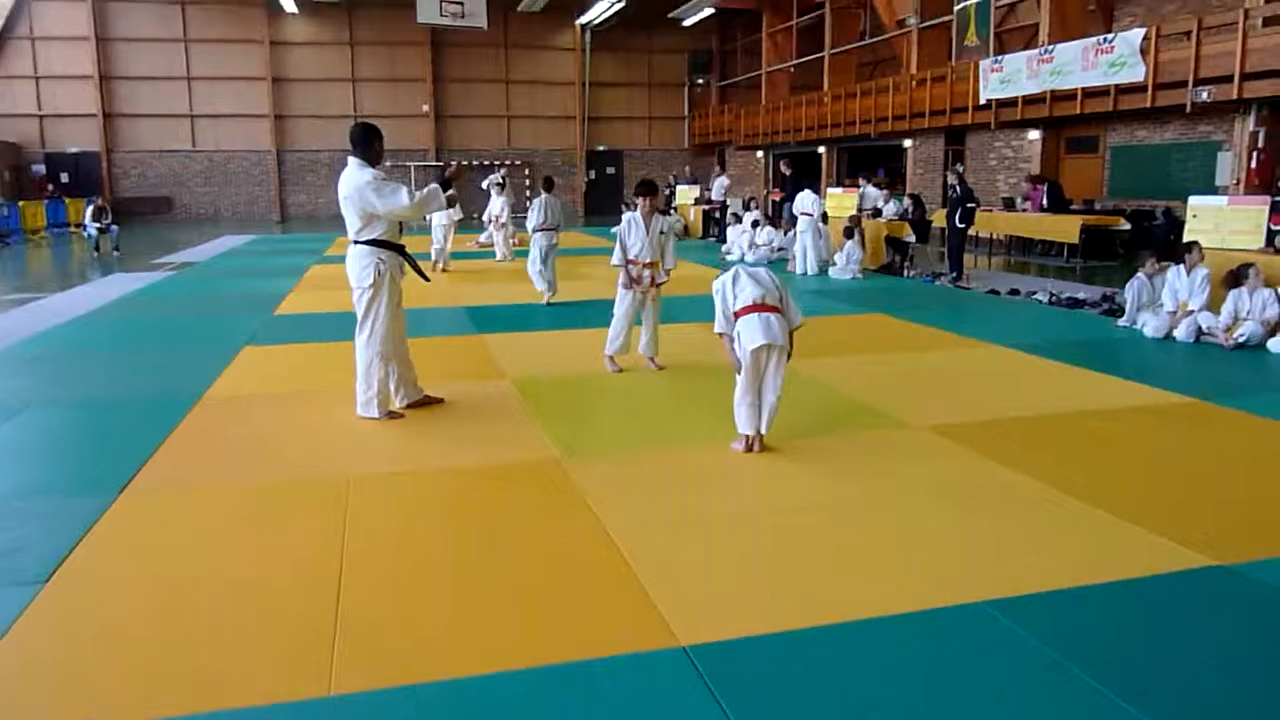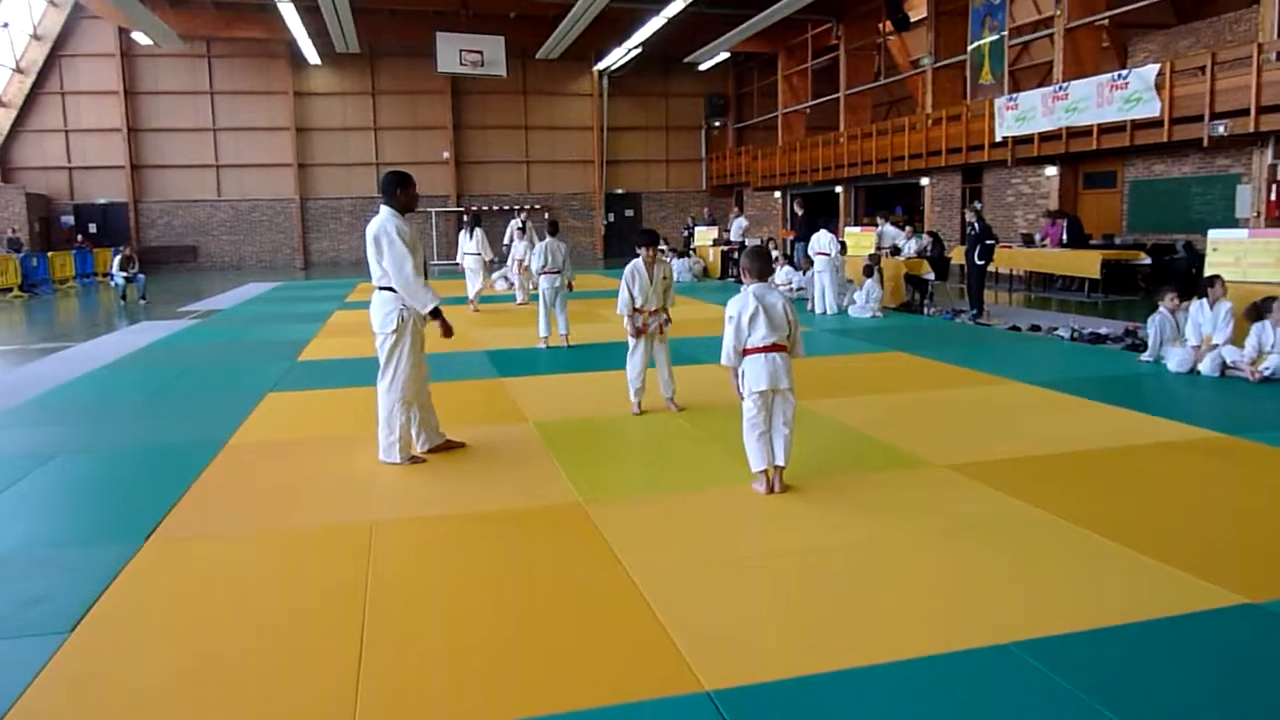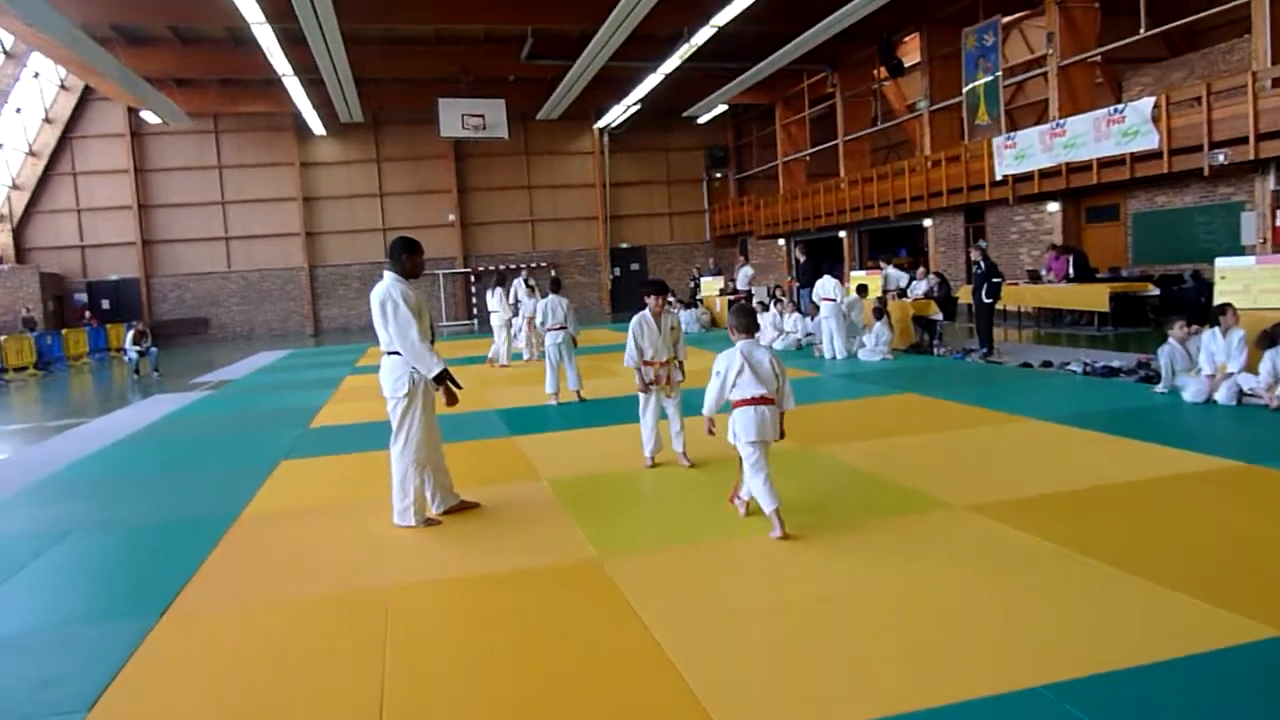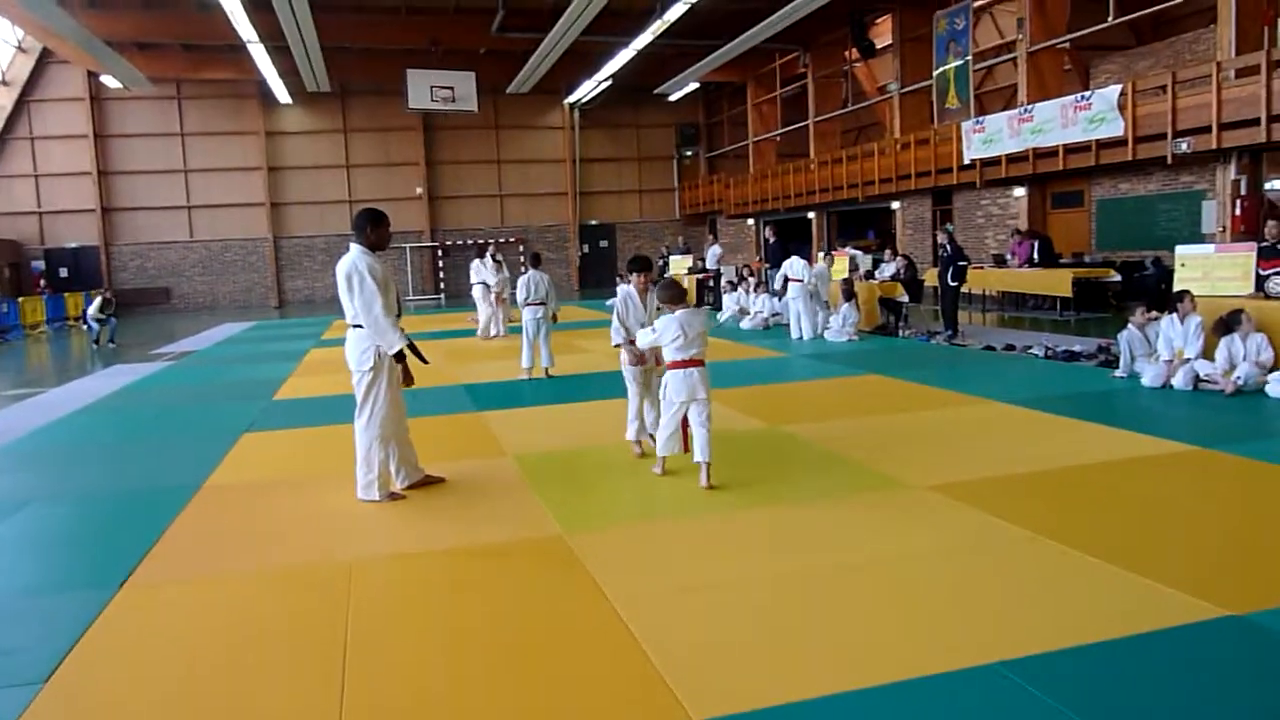
dt=0.5s
person 1, frame 1
left shoulder: (356, 175)
right shoulder: (365, 180)
left elbow: (396, 205)
right elbow: (409, 204)
left wrist: (440, 199)
right wrist: (445, 182)
left hip: (377, 260)
right hip: (374, 263)
left knee: (392, 332)
right knee: (376, 335)
left ankle: (408, 394)
right ankle: (372, 405)
person 1, frame 2
left shoulder: (388, 223)
right shoulder: (389, 227)
right elbow: (407, 277)
left wrist: (428, 310)
right wrist: (436, 313)
left hip: (400, 307)
right hip: (396, 310)
left knee: (415, 377)
right knee: (397, 380)
left ankle: (429, 439)
right ankle: (394, 450)
person 1, frame 3
left shoulder: (392, 288)
right shoulder: (394, 292)
right elbow: (413, 341)
left wrist: (435, 376)
right wrist: (444, 380)
left hip: (410, 371)
right hip: (406, 374)
left knee: (427, 440)
right knee: (409, 444)
left ankle: (444, 500)
right ankle: (409, 513)
person 1, frame 4
left shoulder: (359, 261)
right shoulder: (361, 264)
right elbow: (376, 315)
left wrist: (398, 351)
right wrist: (402, 359)
left hip: (376, 345)
right hip: (372, 347)
left knee: (393, 415)
right knee: (374, 418)
left ankle: (409, 475)
right ankle: (372, 487)
person 2, frame 1
left shoulder: (722, 281)
right shoulder: (765, 272)
left elbow: (724, 318)
right elbow: (789, 310)
left wrist: (730, 350)
right wrist: (790, 343)
left hip: (749, 326)
right hip: (776, 325)
left knee: (747, 387)
right knee: (771, 387)
left ankle: (744, 437)
right ankle: (758, 436)
person 2, frame 2
left shoulder: (738, 303)
right shoulder: (782, 300)
left elbow: (732, 344)
right elbow: (793, 338)
left wrist: (734, 377)
left hip: (754, 365)
right hip: (781, 364)
left knee: (755, 424)
right knee: (782, 422)
left ankle: (763, 478)
right ankle: (778, 476)
person 2, frame 3
left shoulder: (726, 358)
right shoulder: (768, 354)
left elbow: (715, 391)
right elbow: (783, 392)
left wrist: (708, 419)
right wrist: (781, 423)
left hip: (745, 415)
right hip: (768, 414)
left knee: (758, 470)
right knee: (752, 463)
left ankle: (778, 524)
right ankle: (743, 501)
person 2, frame 4
left shoulder: (666, 322)
right shoulder: (702, 317)
left elbow: (643, 340)
left wrist: (640, 334)
left hip: (676, 377)
right hip: (698, 374)
left knee: (668, 424)
right knee: (701, 426)
left ankle: (661, 464)
right ankle: (705, 473)
person 3, frame 1
left shoulder: (663, 223)
right shoulder: (628, 221)
left elbow: (667, 250)
right elbow: (620, 248)
left wrist: (666, 275)
right wrist: (625, 274)
left hip: (653, 274)
right hip: (632, 273)
left knee: (651, 318)
right knee: (623, 316)
left ankle: (649, 356)
right ankle: (609, 355)
person 3, frame 2
left shoulder: (664, 267)
right shoulder: (631, 269)
right elbow: (625, 298)
left wrist: (667, 313)
right wrist: (630, 324)
left hip: (657, 319)
right hip: (638, 320)
left knee: (663, 360)
right knee: (637, 363)
left ankle: (669, 397)
right ankle: (636, 400)
person 3, frame 3
left shoulder: (672, 318)
right shoulder: (639, 321)
left elbow: (678, 344)
right elbow: (633, 351)
left wrist: (681, 368)
right wrist: (639, 378)
left hip: (669, 371)
right hip: (648, 372)
left knee: (675, 412)
right knee: (649, 415)
left ankle: (681, 452)
right ankle: (650, 454)
person 3, frame 4
left shoulder: (655, 296)
right shoulder: (624, 297)
right elbow: (617, 327)
right wrist: (628, 351)
left hip: (652, 351)
right hip: (633, 352)
left knee: (653, 394)
right knee: (636, 395)
left ankle: (651, 431)
right ankle: (635, 440)
